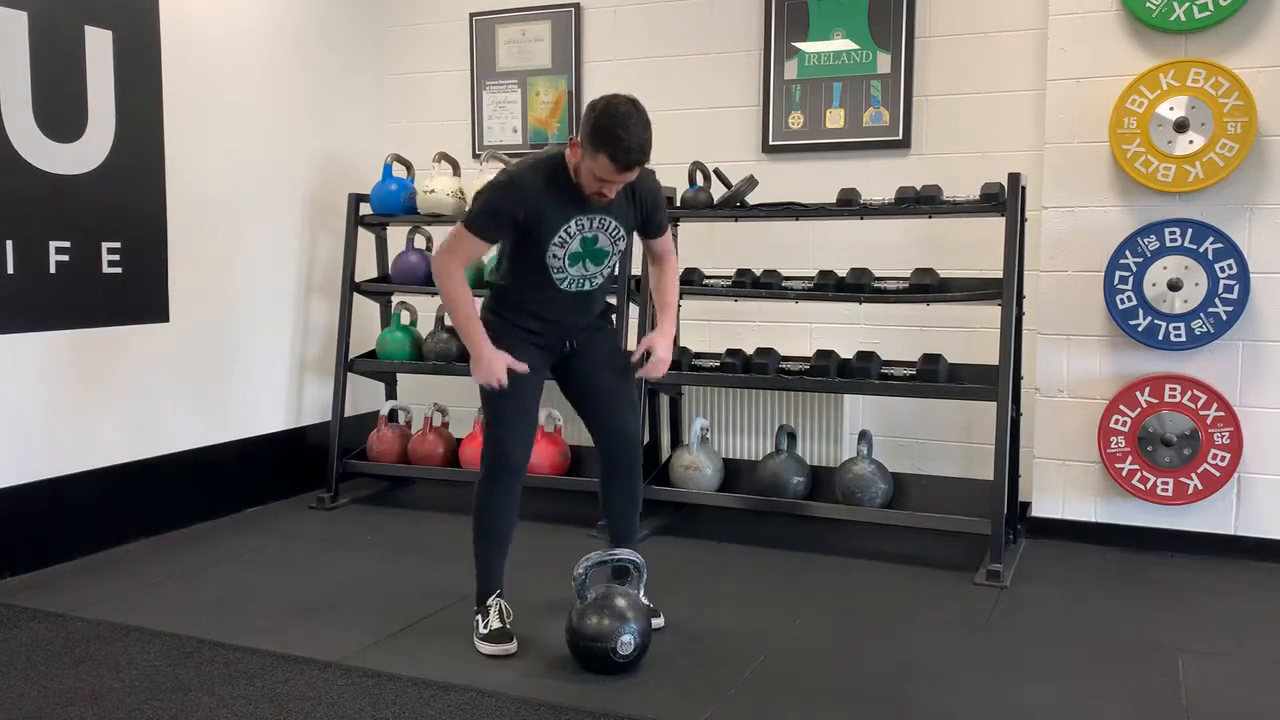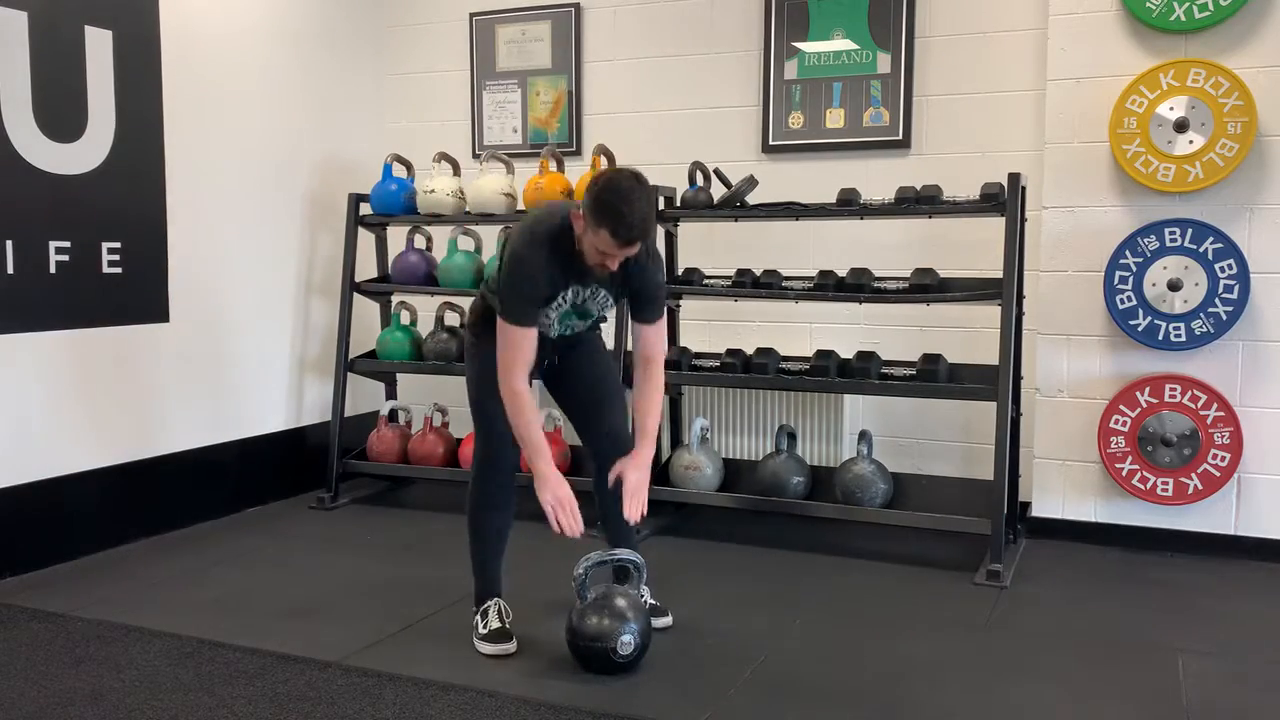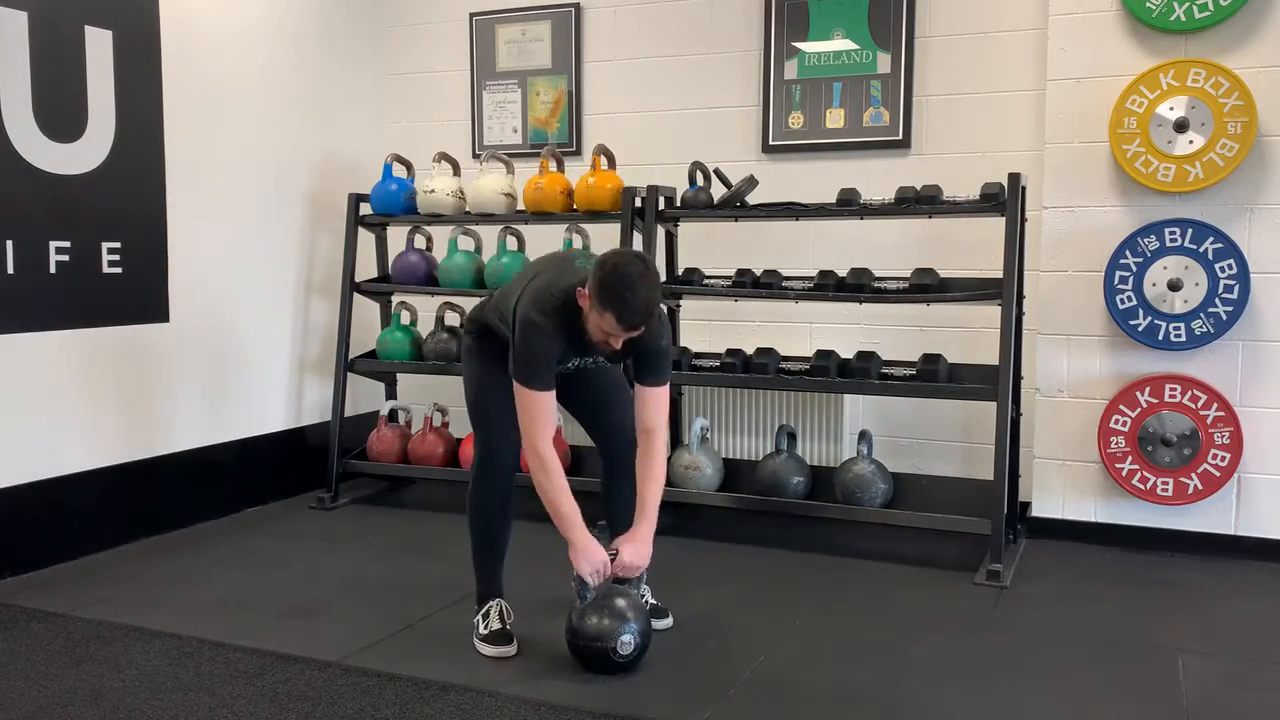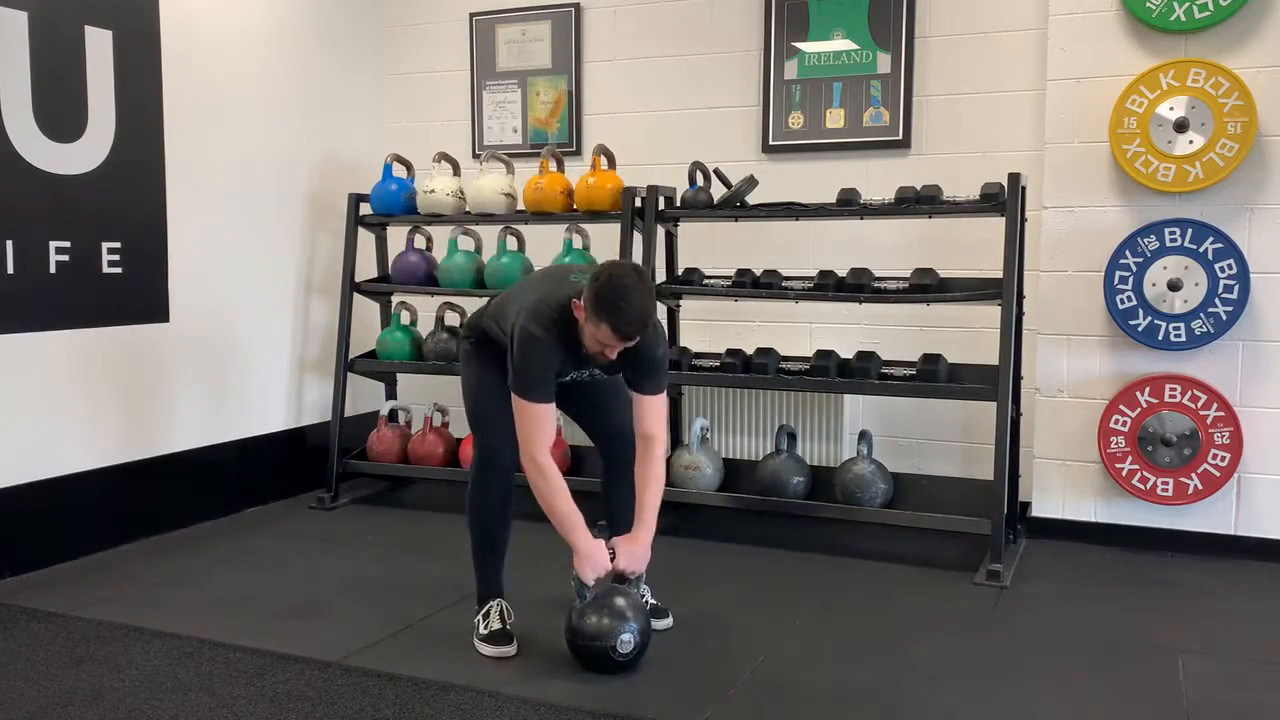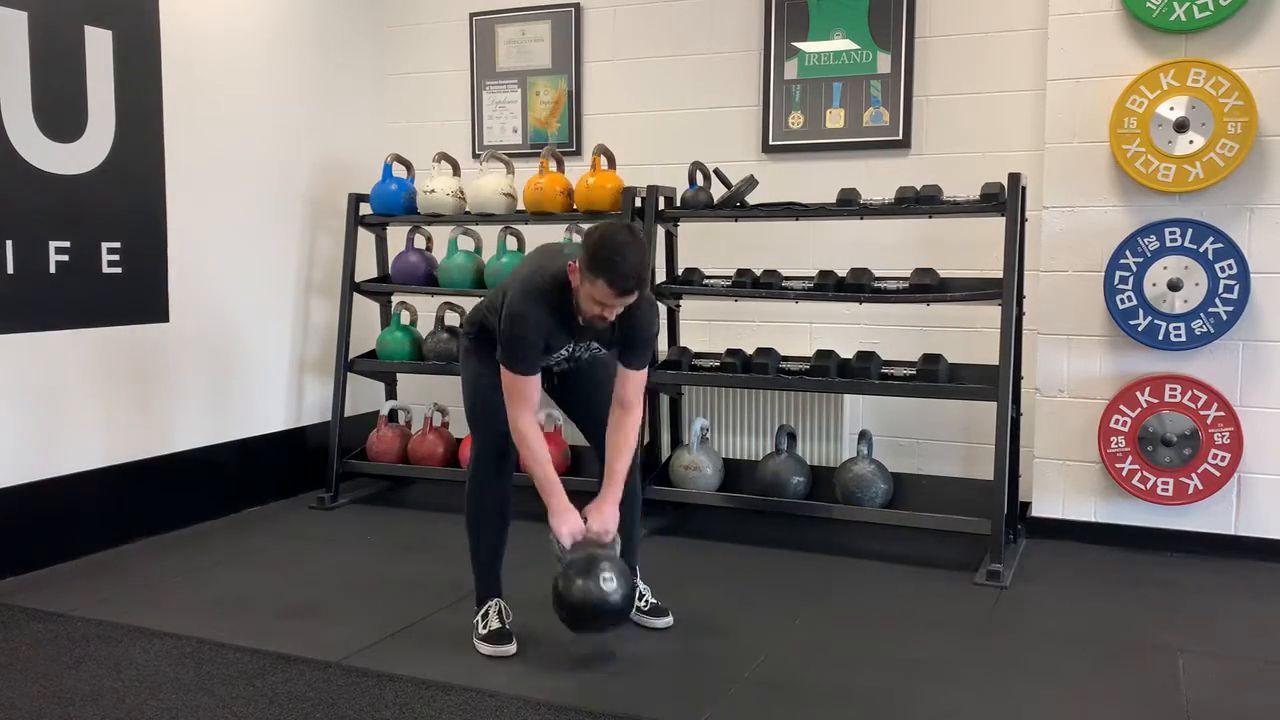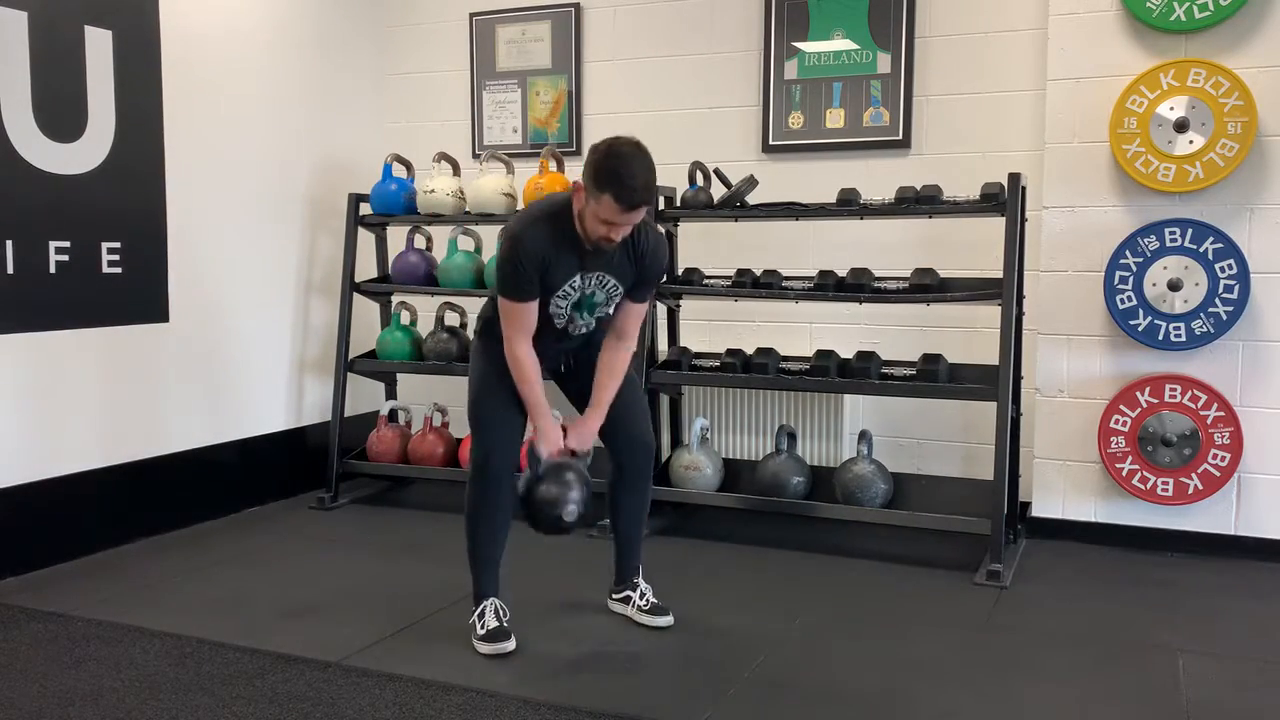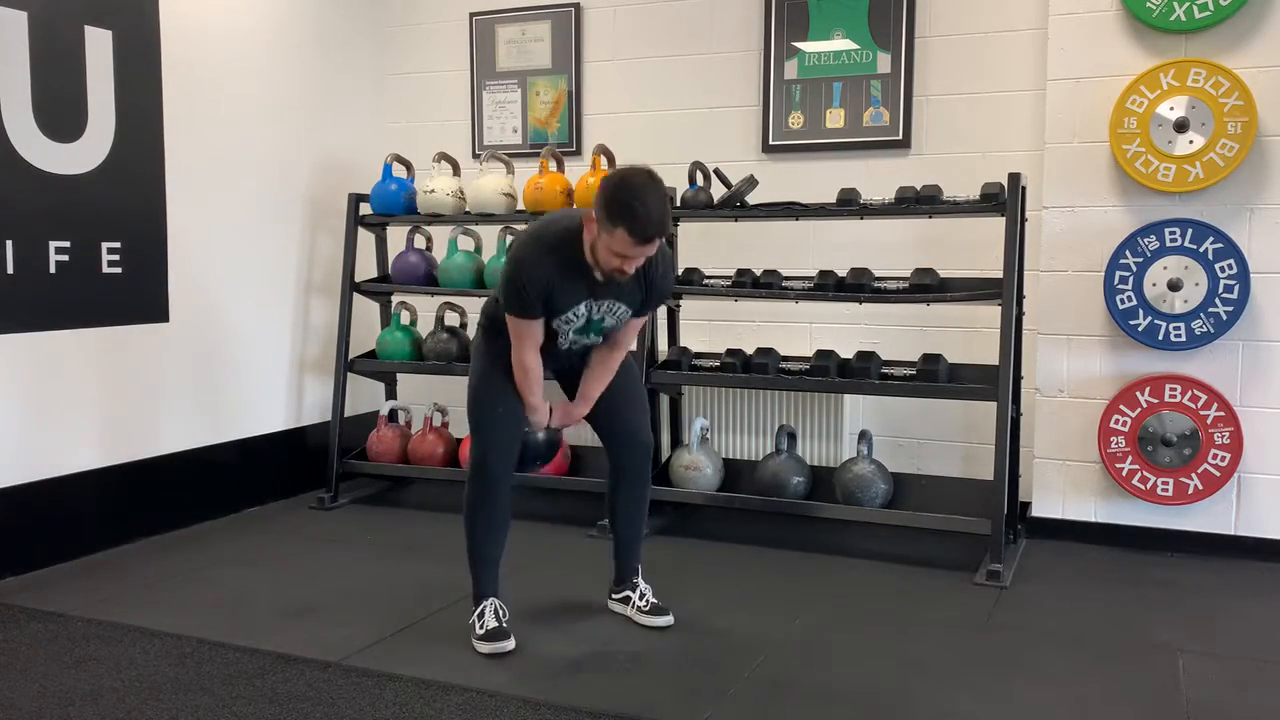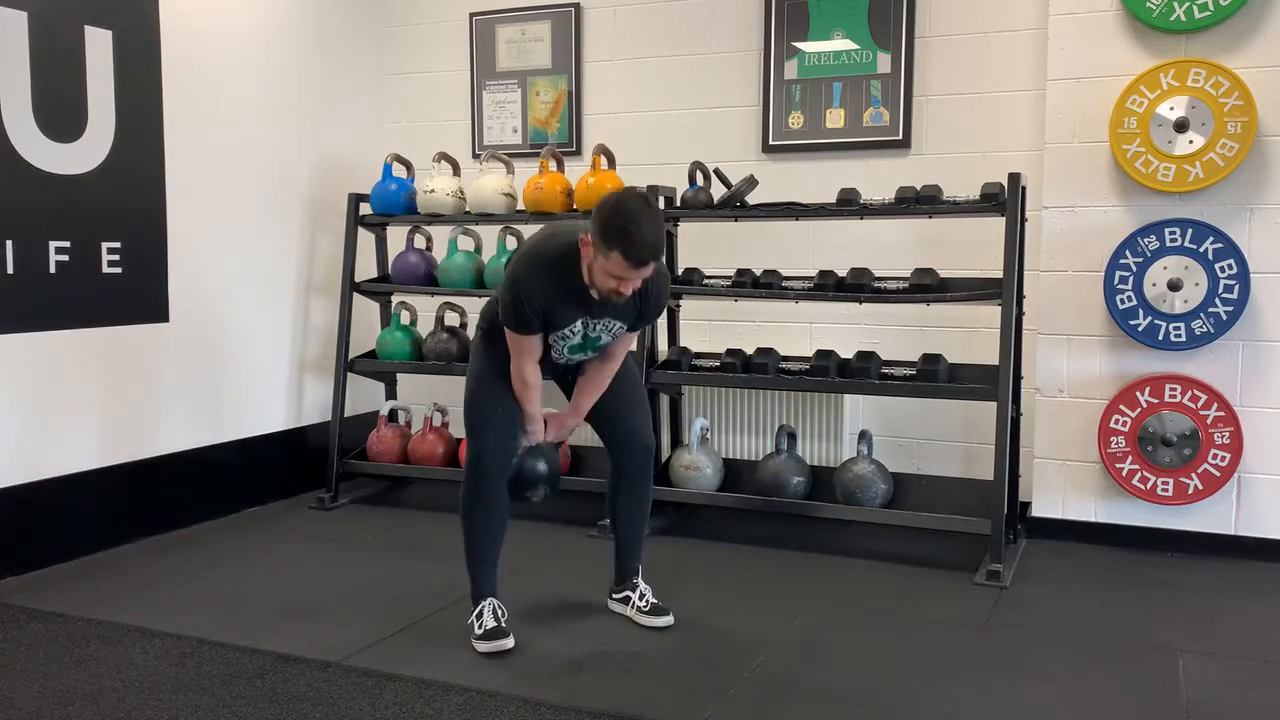
dt=0.2s
person 1, frame 1
left shoulder: (645, 191)
right shoulder: (523, 185)
left elbow: (663, 256)
right elbow: (448, 259)
left wrist: (666, 326)
right wrist: (480, 348)
left hip: (590, 329)
right hip: (517, 331)
left knee: (624, 446)
right knee: (507, 457)
left ankle: (626, 582)
right ankle: (489, 599)
person 1, frame 2
left shoulder: (643, 262)
right shoulder: (532, 250)
left elbow: (650, 363)
right elbow: (513, 376)
left wrist: (642, 455)
right wrist: (546, 474)
left hip: (577, 336)
right hip: (501, 335)
left knee: (617, 443)
right knee: (497, 455)
left ankle: (627, 580)
right ankle: (489, 601)
person 1, frame 3
left shoulder: (650, 328)
right shoulder: (542, 315)
left elbow: (652, 435)
right elbow: (539, 447)
left wrist: (643, 532)
right wrist: (579, 540)
left hip: (578, 355)
right hip: (496, 343)
left knee: (624, 442)
right knee: (498, 455)
left ankle: (625, 577)
right ankle: (490, 603)
person 1, frame 4
left shoulder: (646, 336)
right shoulder: (538, 329)
left elbow: (650, 441)
right elbow: (536, 456)
left wrist: (642, 536)
right wrist: (584, 546)
left hip: (575, 364)
right hip: (495, 350)
left knee: (625, 447)
right knee: (496, 457)
left ankle: (628, 581)
right ankle: (489, 604)
person 1, frame 5
left shoulder: (640, 309)
right shoulder: (529, 302)
left elbow: (628, 406)
right elbow: (522, 418)
left wrist: (610, 501)
right wrist: (559, 508)
left hip: (574, 359)
right hip: (493, 349)
left knee: (621, 456)
right knee: (493, 458)
left ankle: (627, 582)
right ankle: (489, 603)
person 1, frame 6
left shoulder: (650, 247)
right shoulder: (530, 235)
left elbow: (622, 336)
right elbow: (518, 341)
left wrist: (592, 420)
right wrist: (543, 424)
left hip: (590, 343)
right hip: (508, 338)
left knee: (638, 446)
right knee: (493, 461)
left ankle: (627, 584)
right ankle: (486, 602)
person 1, frame 7
left shoulder: (657, 270)
right shoulder: (537, 253)
left elbow: (618, 344)
right elbow: (525, 351)
left wrist: (577, 409)
right wrist: (536, 416)
left hip: (595, 346)
right hip: (511, 336)
left knee: (636, 446)
right knee: (492, 459)
left ankle: (625, 585)
right ankle: (487, 601)
person 1, frame 8
left shoulder: (650, 281)
right shoulder: (534, 273)
left elbow: (612, 355)
right elbow: (525, 363)
left wrist: (570, 417)
right wrist: (534, 425)
left hip: (593, 361)
right hip: (509, 350)
left knee: (639, 448)
right knee: (489, 461)
left ankle: (627, 586)
right ankle: (485, 603)
